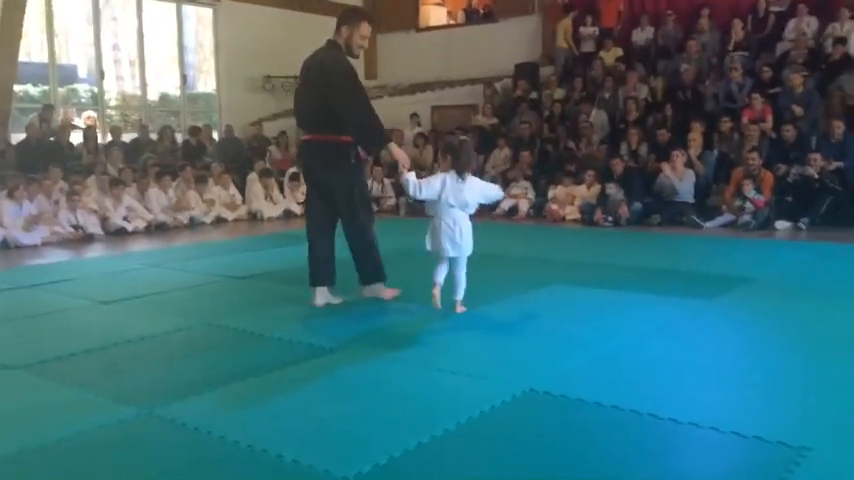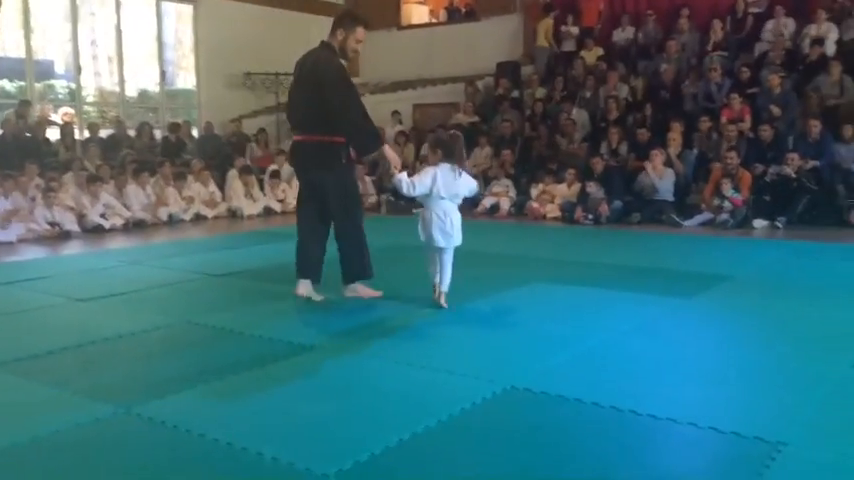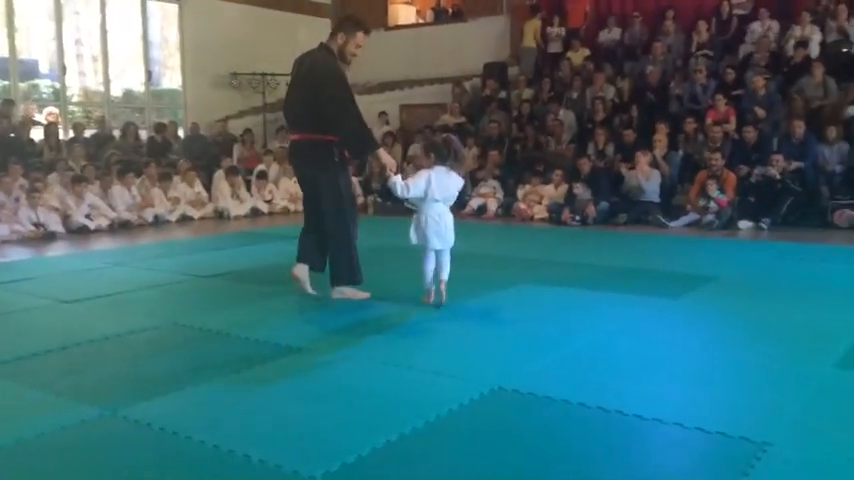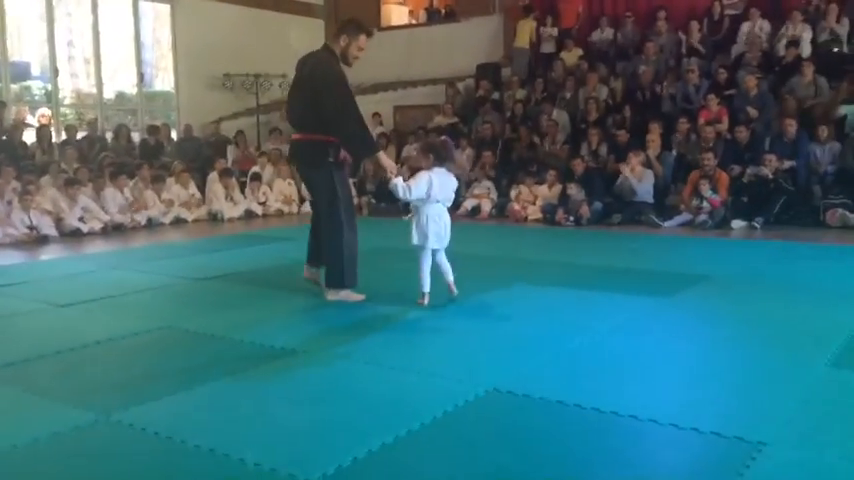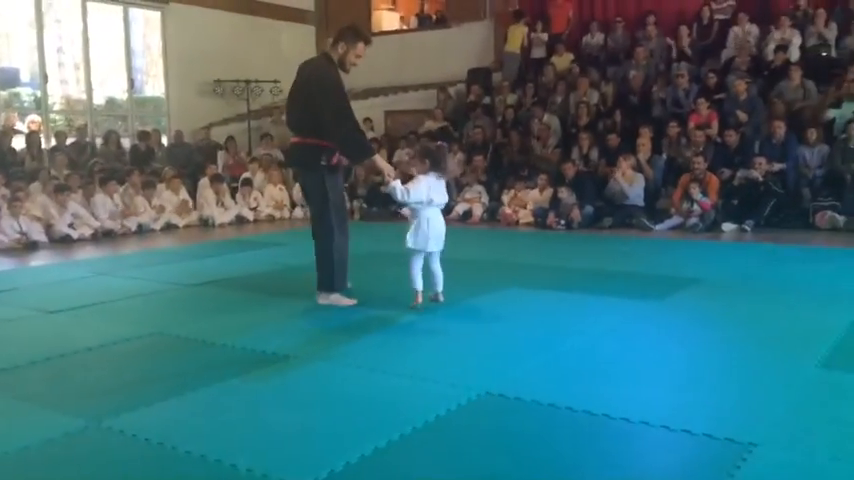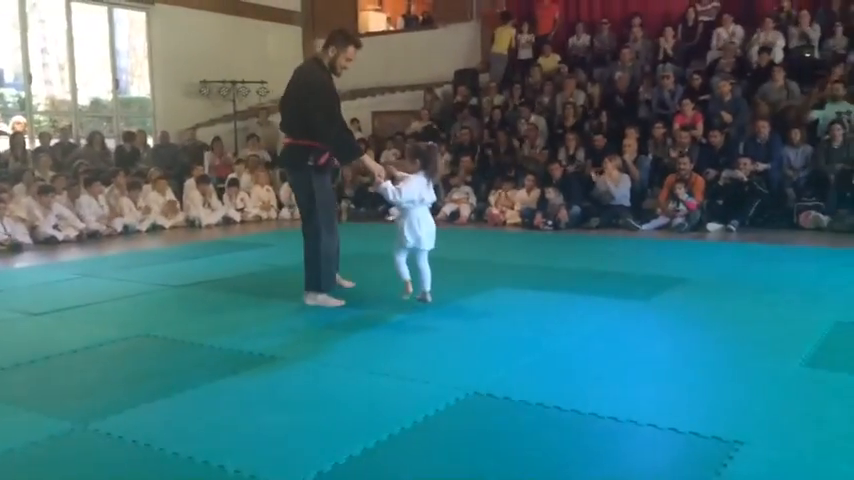
dt=0.1s
person 1, frame 1
left shoulder: (313, 62)
right shoulder: (337, 65)
right elbow: (359, 110)
right wrist: (390, 146)
left hip: (312, 150)
right hip: (336, 152)
left knee: (320, 221)
right knee: (358, 218)
left ankle: (321, 288)
right ankle: (372, 283)
person 1, frame 2
left shoulder: (308, 62)
right shoulder: (330, 67)
right elbow: (352, 113)
right wrist: (383, 147)
left hip: (305, 149)
right hip: (328, 152)
left knee: (313, 216)
right knee: (348, 217)
left ankle: (306, 279)
right ankle: (355, 281)
person 1, frame 3
left shoulder: (306, 61)
right shoulder: (328, 69)
right elbow: (348, 115)
right wrist: (378, 152)
left hip: (302, 148)
right hip: (322, 151)
left knee: (317, 213)
right knee: (341, 218)
left ankle: (304, 264)
right ankle: (343, 283)
person 1, frame 4
left shoulder: (312, 61)
right shoulder: (328, 70)
right elbow: (348, 118)
right wrist: (379, 155)
left hip: (309, 147)
right hip: (322, 151)
left knee: (324, 213)
right knee: (340, 218)
left ankle: (314, 265)
right ankle: (337, 286)
person 1, frame 5
left shoulder: (313, 68)
right shoulder: (325, 76)
right elbow: (344, 122)
left wrist: (338, 150)
right wrist: (376, 159)
left hip: (308, 151)
right hip: (317, 155)
left knee: (325, 217)
right knee: (332, 222)
left ankle: (329, 276)
right ankle: (329, 290)
person 1, frame 6
left shoulder: (315, 74)
right shoulder: (313, 79)
right elbow: (333, 125)
left wrist: (332, 154)
right wrist: (367, 160)
left hip: (311, 156)
right hip: (306, 159)
left knee: (326, 220)
right knee: (320, 224)
left ankle: (327, 274)
right ankle: (316, 290)
person 2, frame 1
left shoulder: (440, 179)
right shoulder: (474, 183)
left elbow: (417, 189)
right elbow: (494, 192)
left wrist: (407, 176)
right wrist: (500, 191)
left hip: (441, 226)
right hip: (461, 228)
left knee: (443, 263)
right knee: (460, 267)
left ankle: (437, 287)
right ankle: (458, 303)
person 2, frame 2
left shoulder: (430, 173)
right shoulder: (461, 174)
left elbow: (410, 188)
right elbow: (473, 188)
left wrist: (398, 175)
left hip: (433, 217)
right hip: (451, 218)
left knee: (435, 255)
right knee: (447, 259)
left ankle: (437, 288)
right ankle: (443, 295)
person 2, frame 3
left shoulder: (424, 176)
right shoulder: (451, 176)
left elbow: (404, 190)
right elbow: (459, 184)
left wrist: (393, 178)
left hip: (426, 220)
right hip: (444, 220)
left knee: (429, 257)
right knee: (444, 257)
left ankle: (430, 293)
right ankle: (442, 283)
person 2, frame 4
left shoulder: (423, 177)
right shoulder: (448, 176)
left elbow: (405, 192)
left wrist: (394, 180)
left hip: (425, 220)
right hip: (442, 219)
left knee: (425, 260)
right knee: (440, 256)
left ankle: (425, 295)
right ankle: (451, 284)
person 2, frame 5
left shoulder: (421, 181)
right shoulder: (440, 180)
left elbow: (404, 195)
left wrist: (392, 183)
right wrist: (416, 175)
left hip: (422, 224)
right hip: (437, 223)
left knee: (415, 262)
right knee: (434, 261)
left ankle: (418, 294)
right ankle: (438, 293)
person 2, frame 6
left shoulder: (413, 181)
right shoulder: (426, 179)
left elbow: (396, 195)
left wrist: (382, 184)
right wrist: (396, 174)
left hip: (412, 224)
right hip: (425, 222)
left knee: (399, 256)
right knee: (422, 260)
left ankle: (407, 284)
right ankle: (426, 293)
